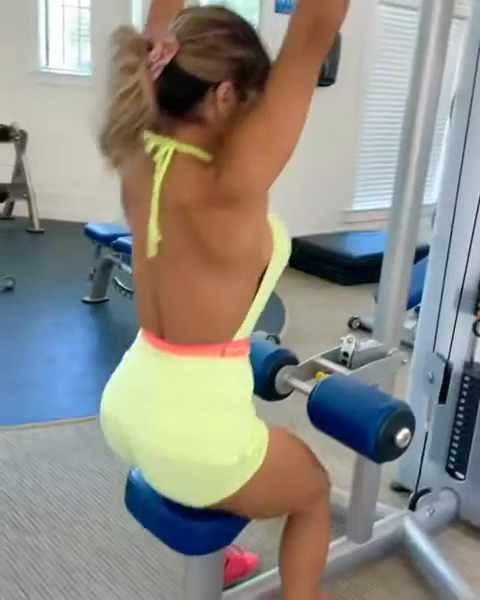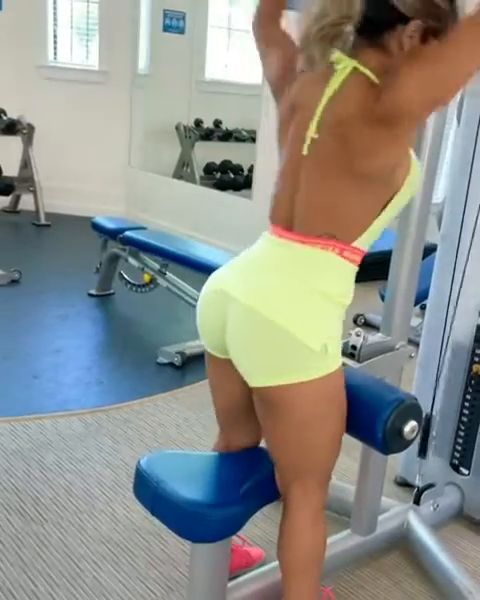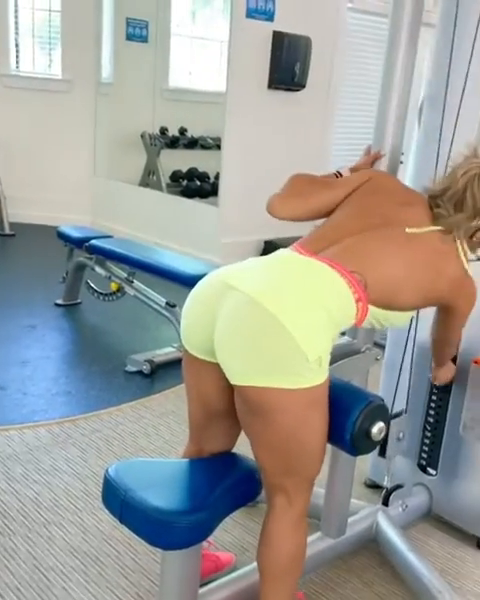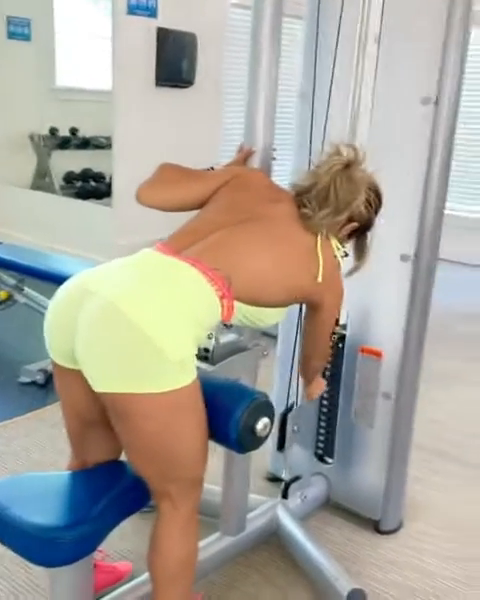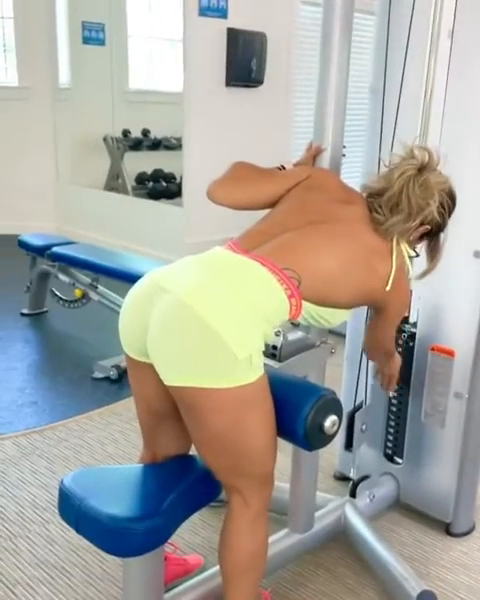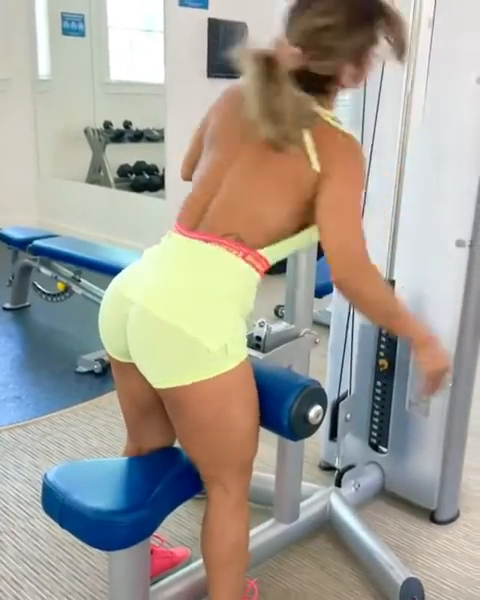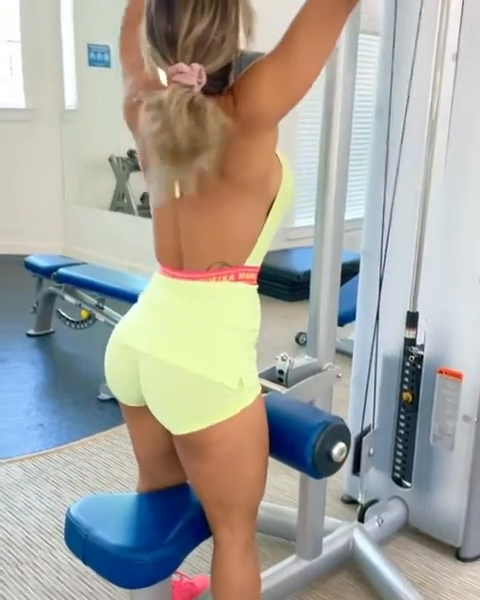
dt=0.7s
person 1, frame 1
left shoulder: (141, 157)
right shoulder: (227, 190)
left hip: (125, 406)
right hip: (194, 440)
left knee: (270, 445)
right knee: (312, 494)
person 1, frame 2
left shoulder: (303, 80)
right shoulder: (388, 104)
left hip: (230, 289)
right hip: (292, 317)
left knee: (235, 448)
right knee: (305, 492)
person 1, frame 3
left shoulder: (384, 186)
left elbow: (282, 204)
right wrist: (443, 366)
left hip: (215, 290)
right hip: (281, 326)
left knee: (204, 452)
right knee: (290, 496)
person 1, frame 4
left shoulder: (251, 182)
right shoulder: (325, 272)
left elbow: (150, 190)
right elbow: (313, 360)
right wrist: (312, 383)
left hip: (77, 295)
right hip: (144, 329)
left knee: (89, 464)
right knee: (179, 500)
person 1, frame 5
left shoulder: (322, 183)
right shoulder: (393, 275)
left elbow: (222, 189)
right elbow: (379, 350)
left wrist: (294, 172)
right wrist: (390, 367)
left hip: (152, 291)
right hip: (212, 326)
left knee: (161, 456)
right knee: (250, 494)
person 1, frame 6
left shoulder: (234, 100)
right shoulder: (337, 152)
right elbow: (351, 274)
right wrist: (423, 342)
left hip: (131, 291)
right hip: (195, 319)
left knee: (146, 451)
right knee: (229, 487)
person 1, frame 7
left shoulder: (151, 111)
right shoulder: (247, 115)
left hip: (136, 339)
right hip: (206, 358)
left knee: (158, 492)
right knee: (234, 531)
